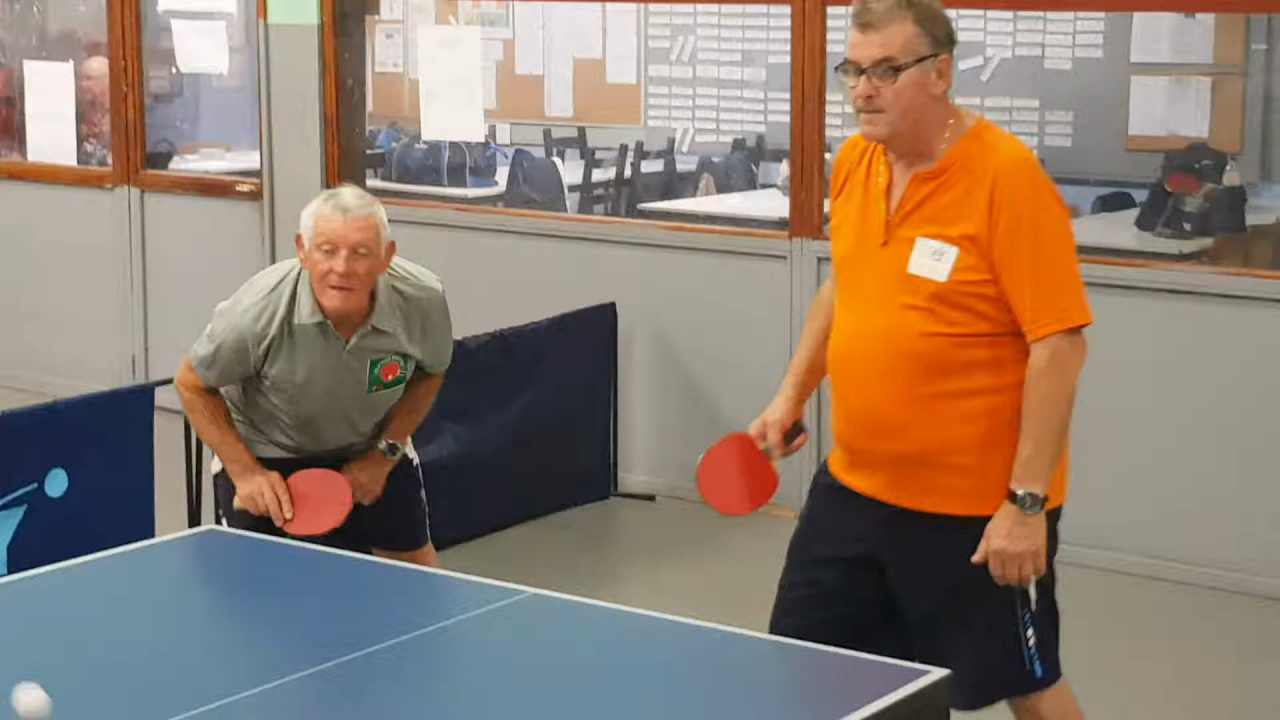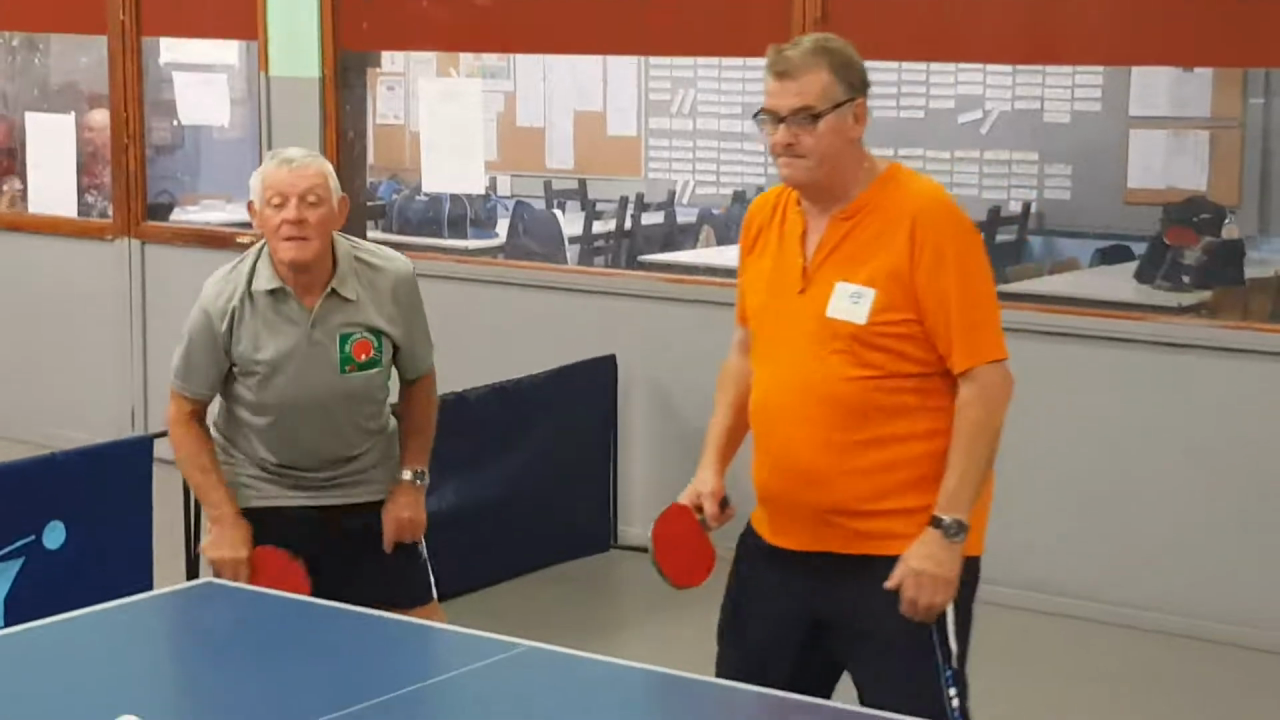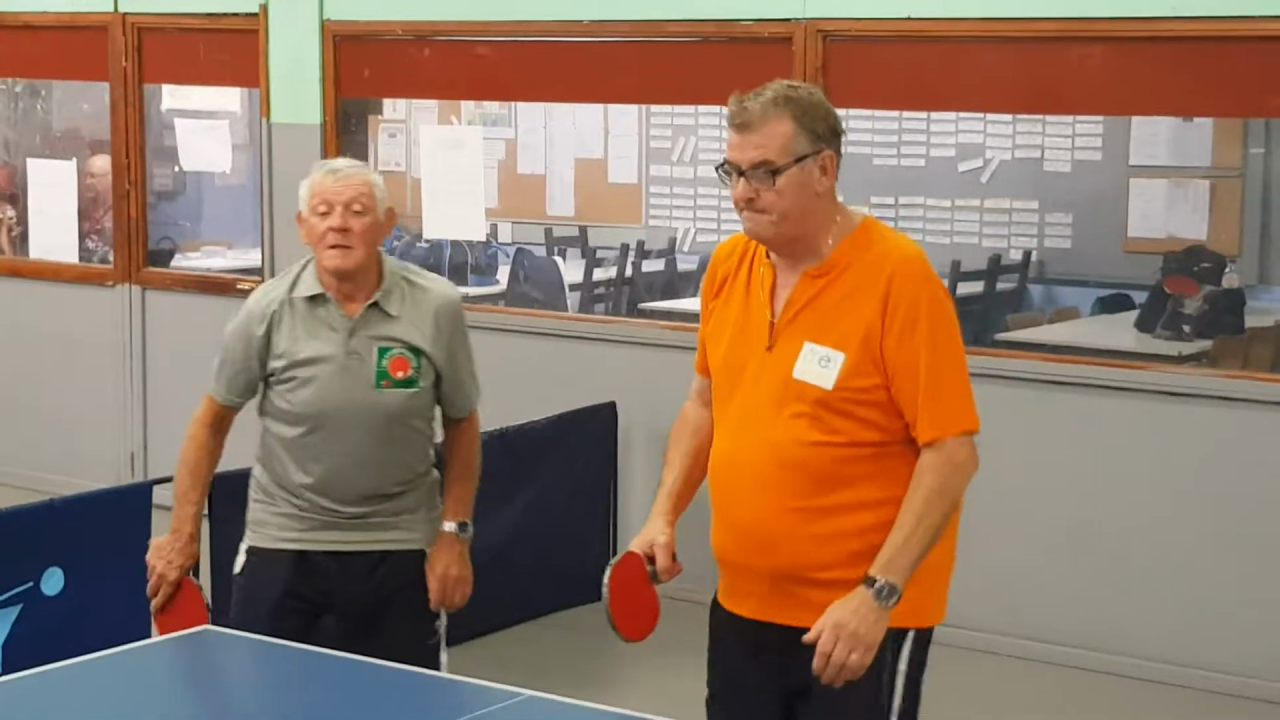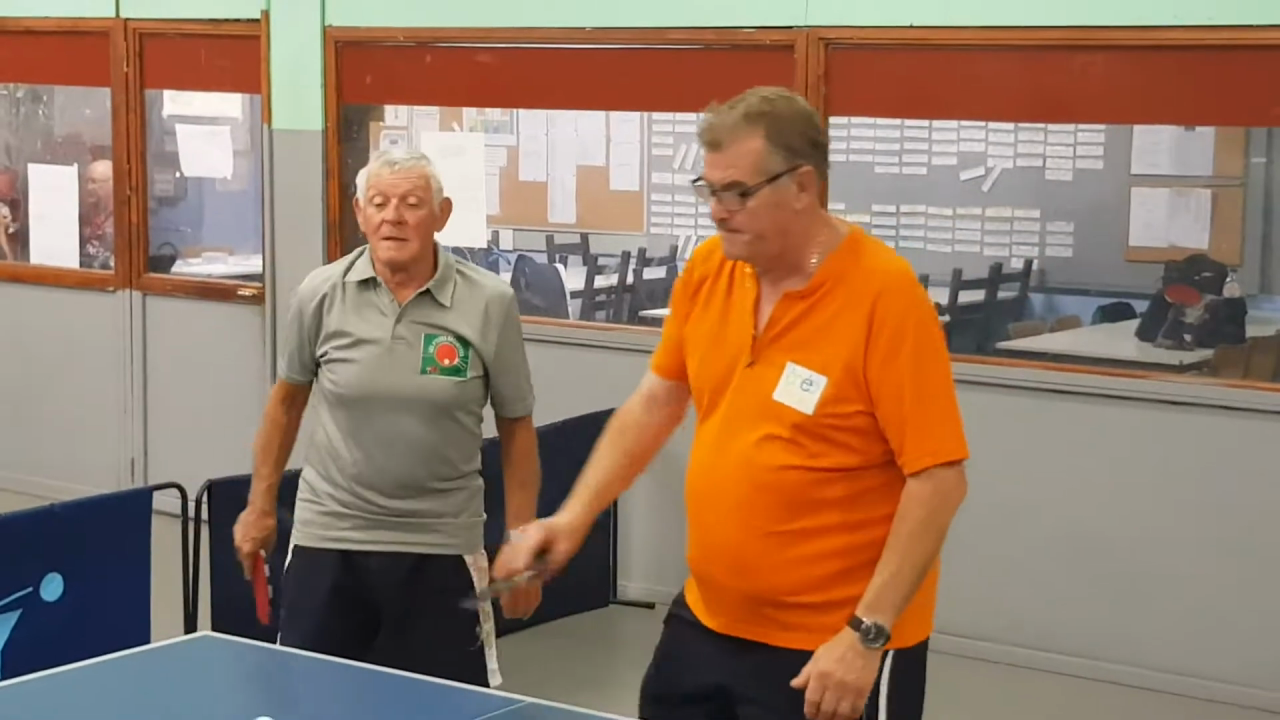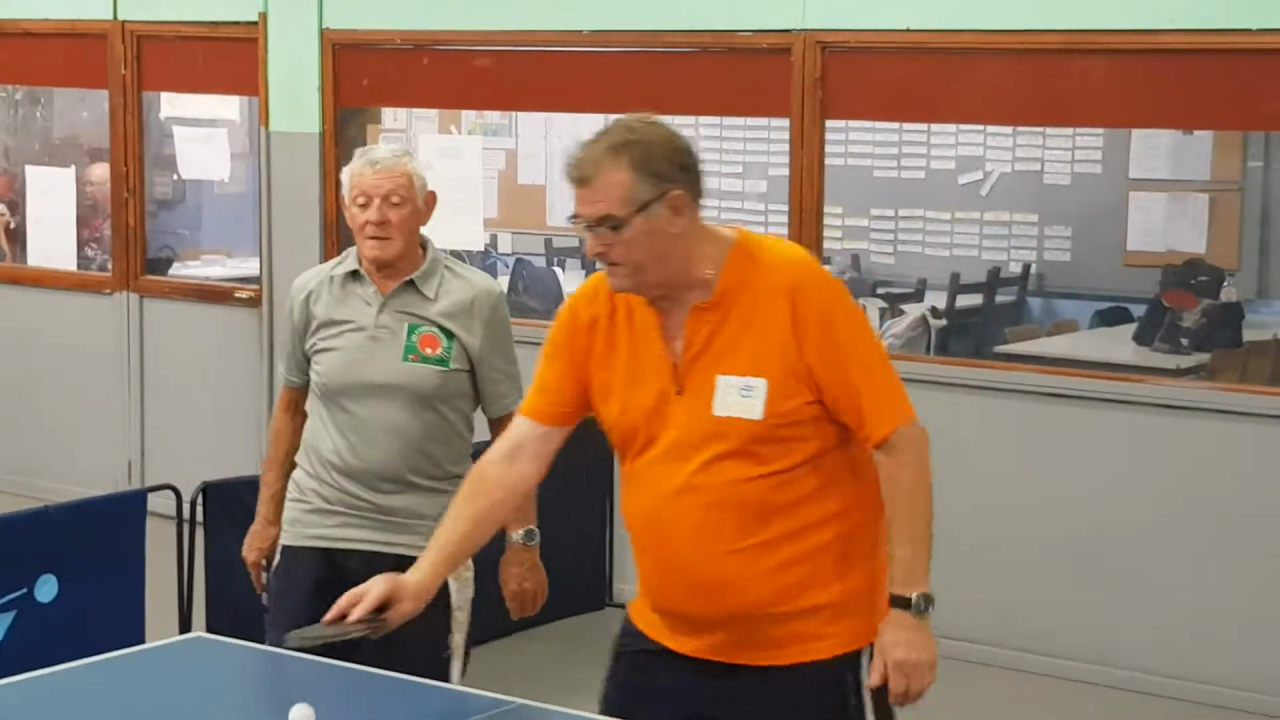
dt=0.3s
person 1, frame 1
left shoulder: (1006, 176)
right shoulder: (852, 163)
left elbow: (1059, 347)
left wrist: (1026, 500)
right wrist: (791, 395)
left hip: (974, 501)
right hip: (852, 487)
person 1, frame 2
left shoulder: (925, 216)
right shoulder: (763, 217)
left elbow: (987, 381)
left wrist: (947, 530)
right wrist: (713, 463)
left hip: (900, 549)
right hip: (777, 542)
person 1, frame 3
left shoulder: (896, 276)
right shoulder: (727, 265)
left elbow: (952, 451)
left wrist: (879, 592)
right wrist: (663, 517)
left hip: (861, 612)
right hip: (743, 607)
person 1, frame 4
left shoulder: (883, 294)
right shoulder: (706, 269)
left elbow: (938, 476)
right elbow: (652, 404)
left wrist: (866, 633)
right wrist: (573, 515)
left hip: (837, 638)
right hip: (707, 618)
person 1, frame 5
left shoulder: (794, 289)
right shoulder: (589, 311)
left elbow: (899, 445)
right elbow: (517, 455)
left wrist: (907, 605)
right wrist: (423, 576)
left hip: (810, 648)
right hip: (665, 641)
person 2, frame 1
left shoulder: (421, 297)
right shoulder: (257, 312)
left elbow: (429, 373)
right elbow: (192, 385)
left wrist: (385, 450)
right wrist: (246, 472)
left hip: (368, 451)
right hip: (264, 453)
person 2, frame 2
left shoulder: (391, 279)
right shoulder: (224, 298)
left elbow: (418, 381)
right elbow: (185, 414)
left wrist: (411, 480)
right wrist: (223, 521)
left hip: (370, 492)
right hip: (256, 497)
person 2, frame 3
left shoulder: (438, 308)
right shoulder: (267, 311)
left elbow: (462, 425)
right elbow: (212, 420)
left wrist: (454, 533)
right wrist: (182, 533)
left hip: (399, 546)
right hip: (282, 542)
person 2, frame 4
left shoulder: (490, 302)
right shoulder: (320, 295)
left elbow: (516, 426)
right elbow: (287, 399)
right wrist: (260, 505)
left hip: (440, 548)
right hip: (329, 540)
person 2, frame 5
left shoulder: (475, 299)
right shoulder: (312, 293)
left elbow: (512, 427)
left wrist: (522, 540)
right wrist: (267, 515)
left hip: (424, 546)
right hip: (314, 537)
